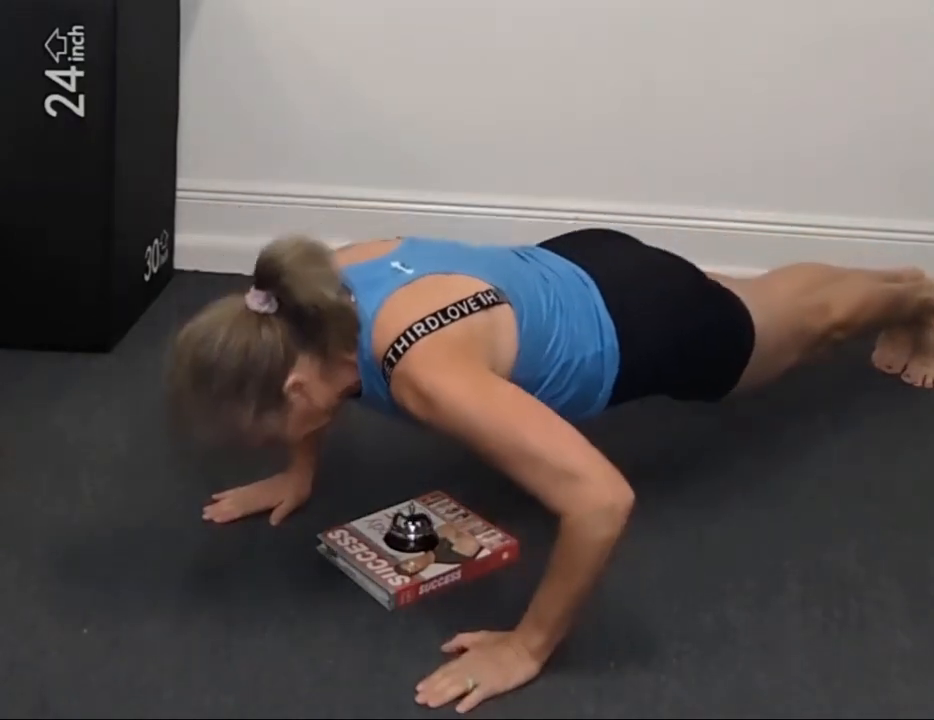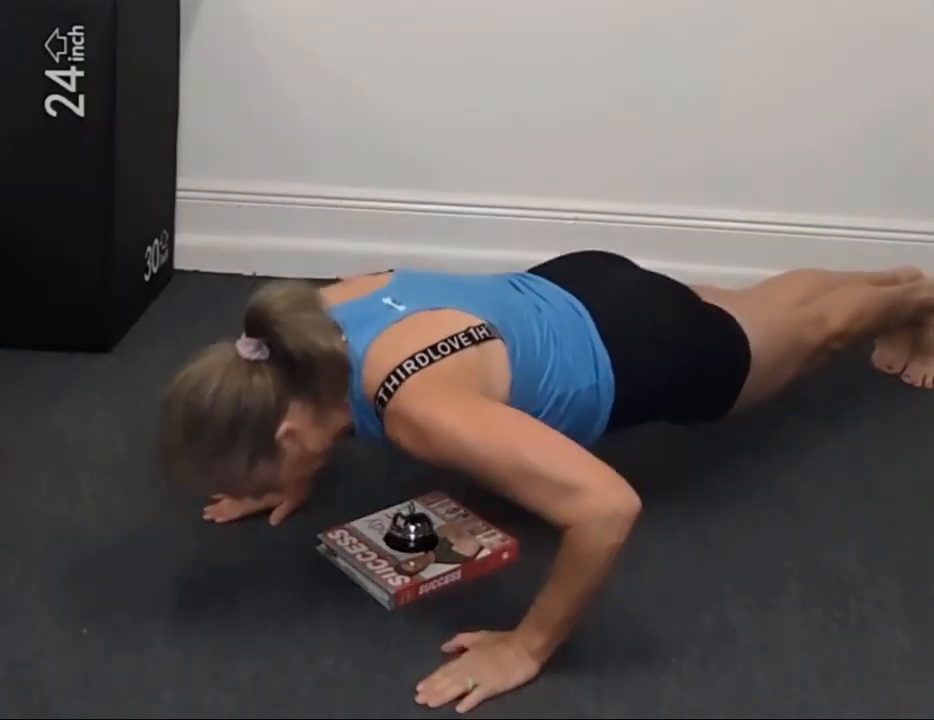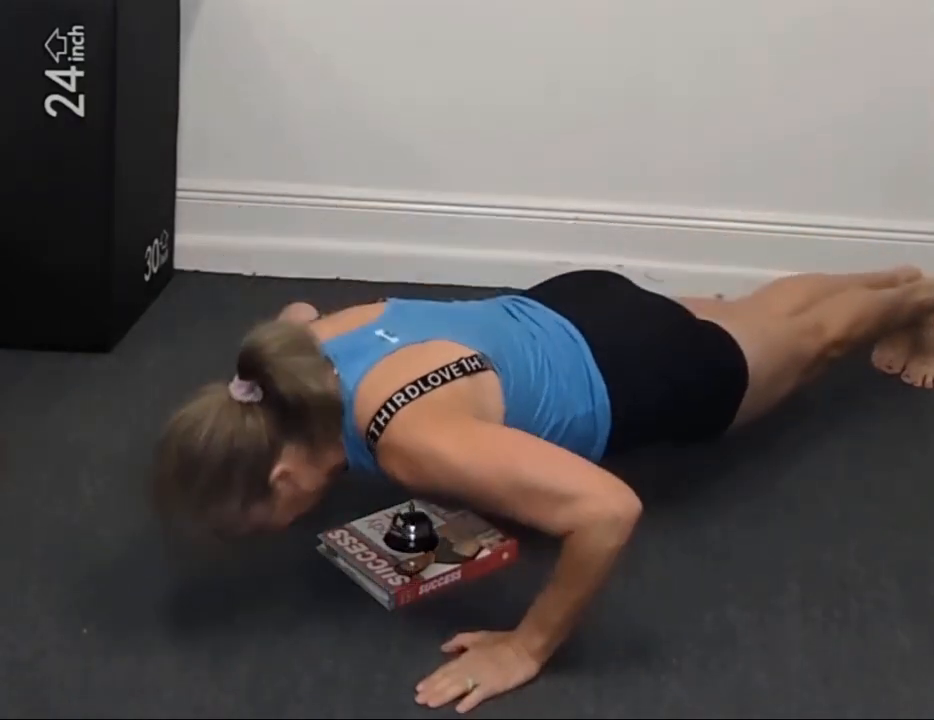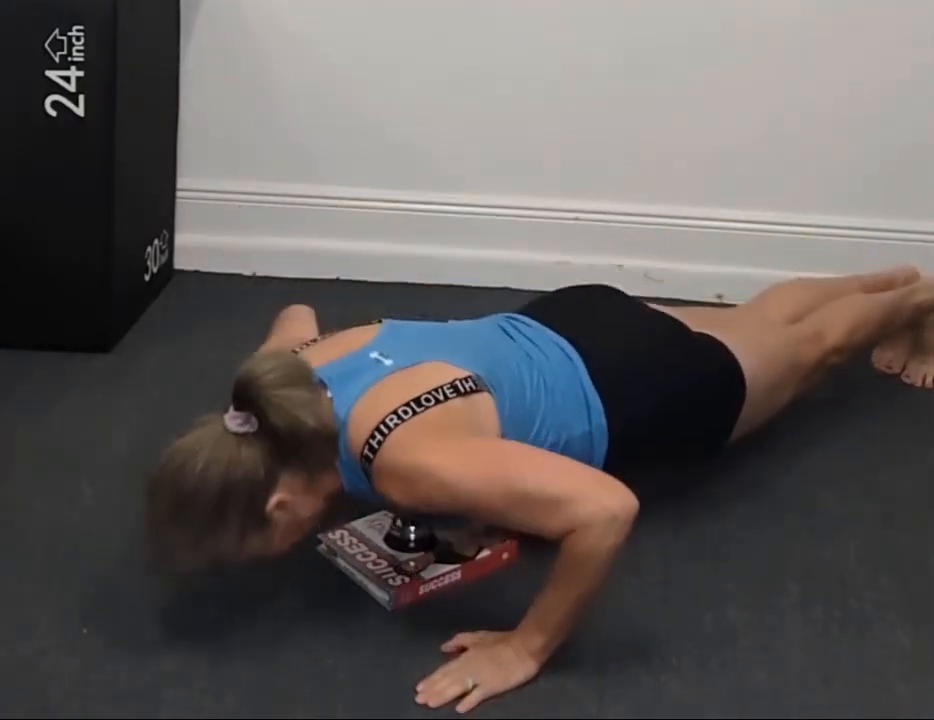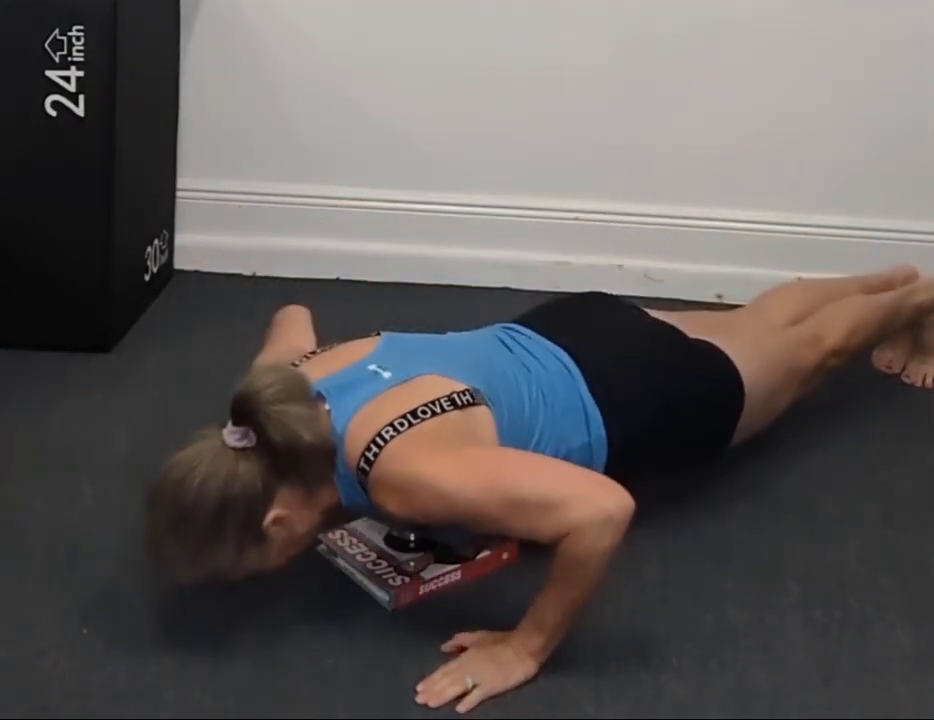
dt=0.1s
person 1, frame 1
left shoulder: (423, 371)
right shoulder: (312, 299)
left elbow: (604, 501)
left wrist: (527, 647)
right wrist: (299, 474)
left hip: (644, 328)
right hip: (577, 276)
left knee: (816, 321)
right knee: (764, 294)
person 1, frame 2
left shoulder: (416, 411)
right shoulder: (306, 324)
left elbow: (611, 507)
left wrist: (527, 647)
right wrist: (294, 480)
left hip: (633, 356)
right hip: (568, 298)
left knee: (814, 328)
right knee: (759, 303)
person 1, frame 3
left shoulder: (408, 439)
right shoulder: (298, 363)
left elbow: (611, 509)
left wrist: (525, 648)
right wrist: (296, 495)
left hip: (634, 375)
right hip: (561, 318)
left knee: (813, 336)
right knee: (756, 313)
person 1, frame 4
left shoulder: (403, 461)
right shoulder: (293, 378)
left elbow: (610, 507)
right elbow: (298, 310)
left wrist: (527, 647)
right wrist: (284, 454)
left hip: (629, 394)
right hip: (560, 331)
left knee: (807, 345)
right knee: (752, 316)
person 1, frame 5
left shoulder: (400, 472)
right shoulder: (290, 392)
left elbow: (604, 509)
right elbow: (293, 313)
left wrist: (526, 647)
right wrist: (282, 468)
left hip: (631, 399)
right hip: (556, 339)
left knee: (807, 347)
right knee: (752, 320)
